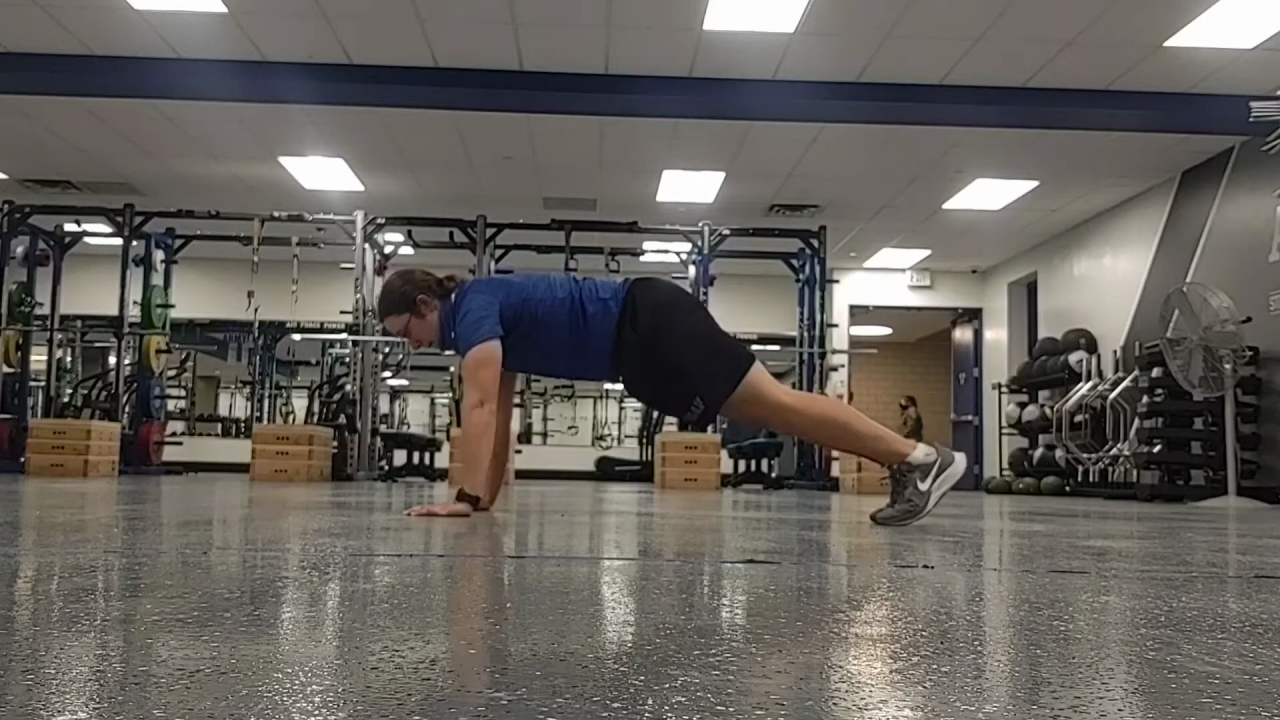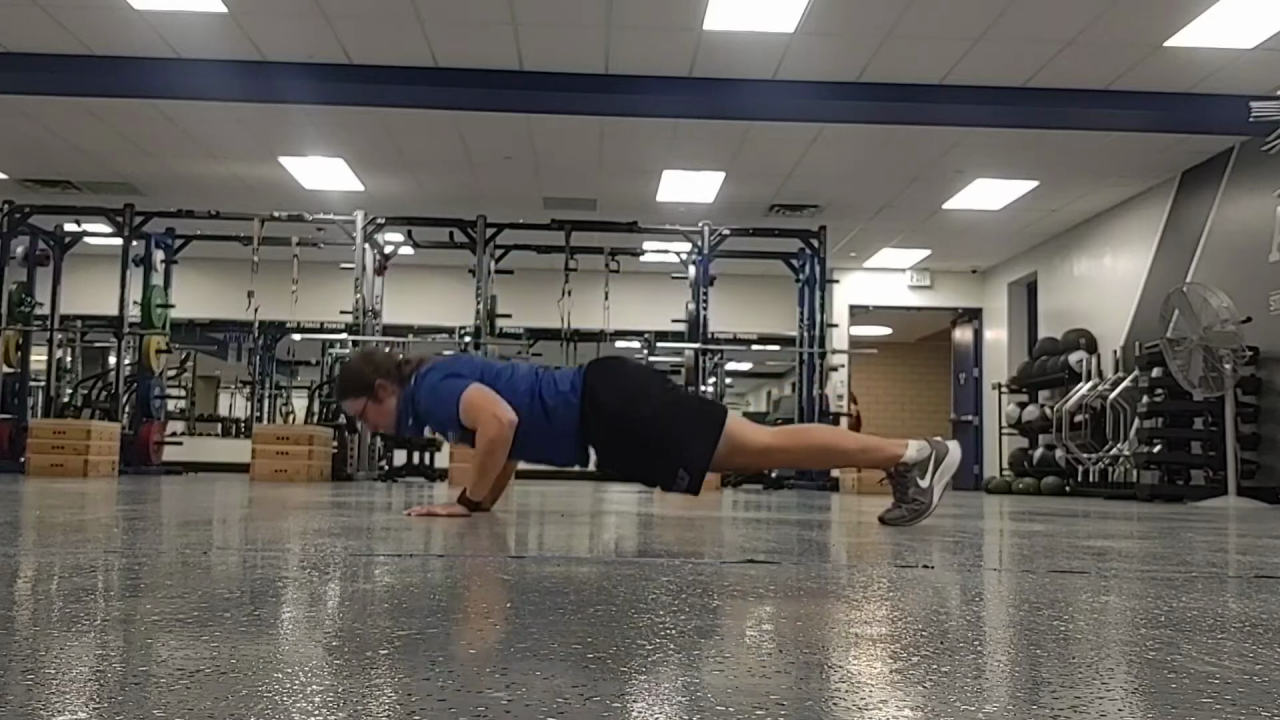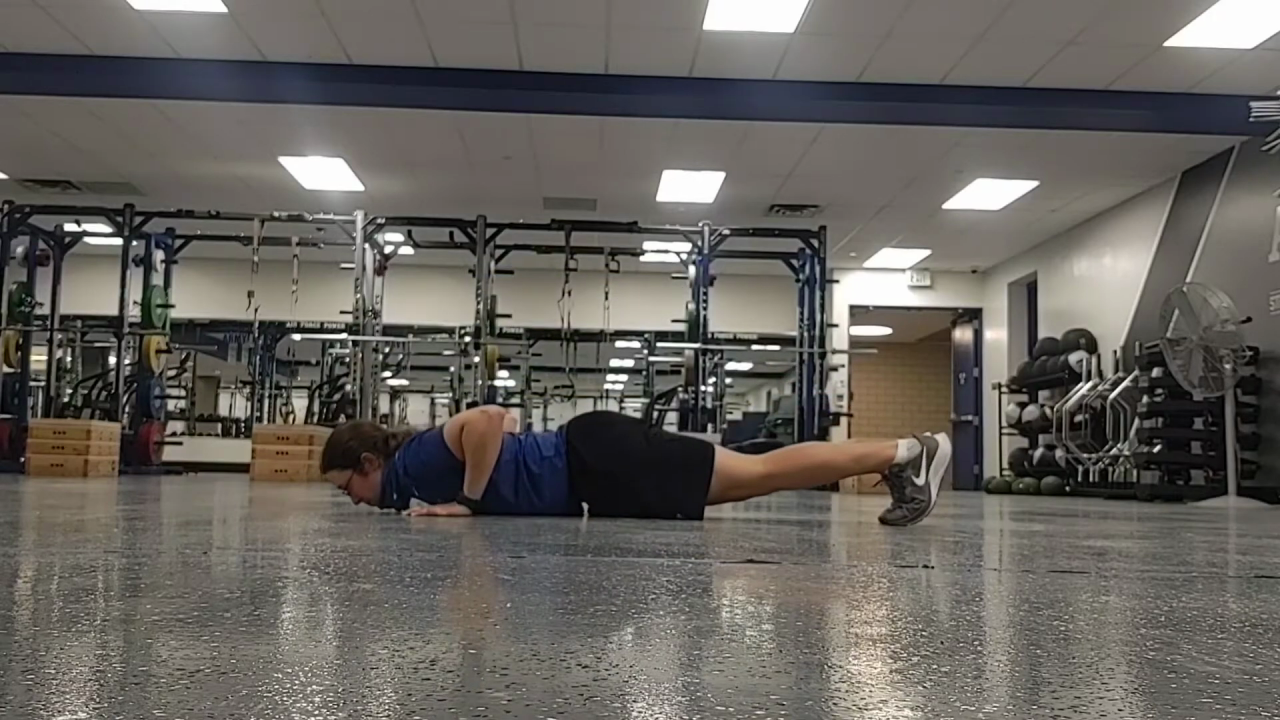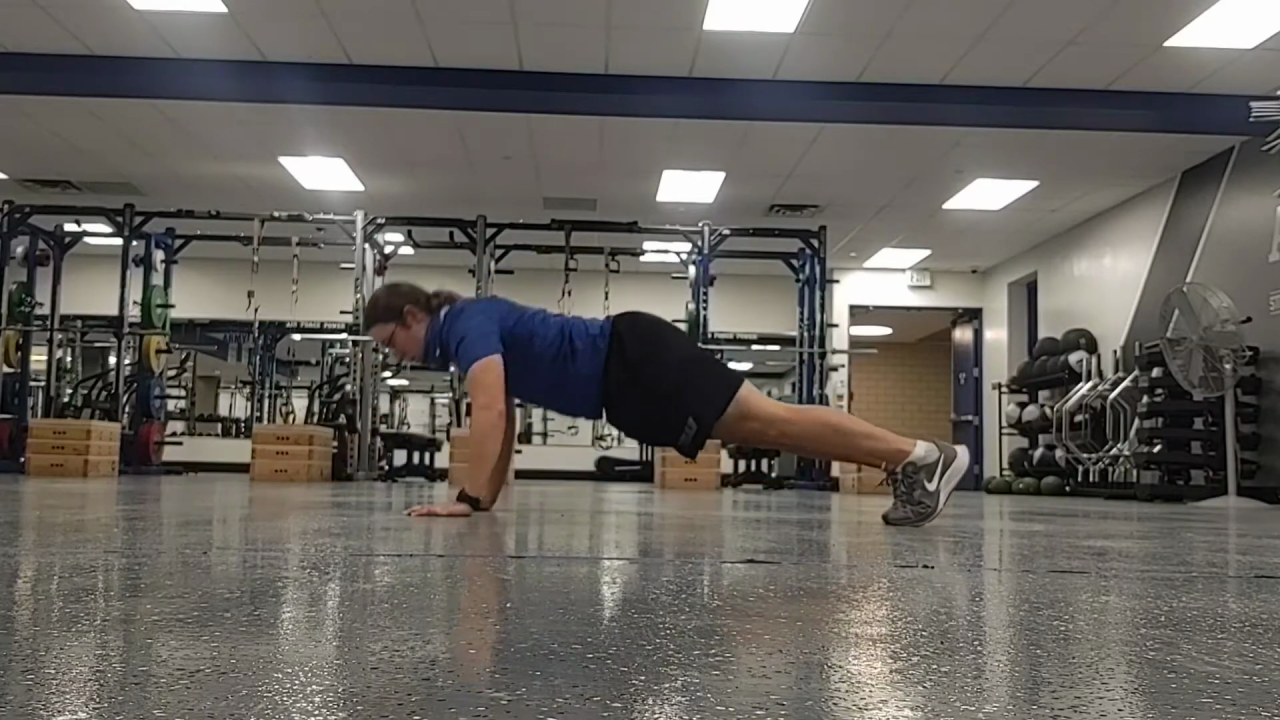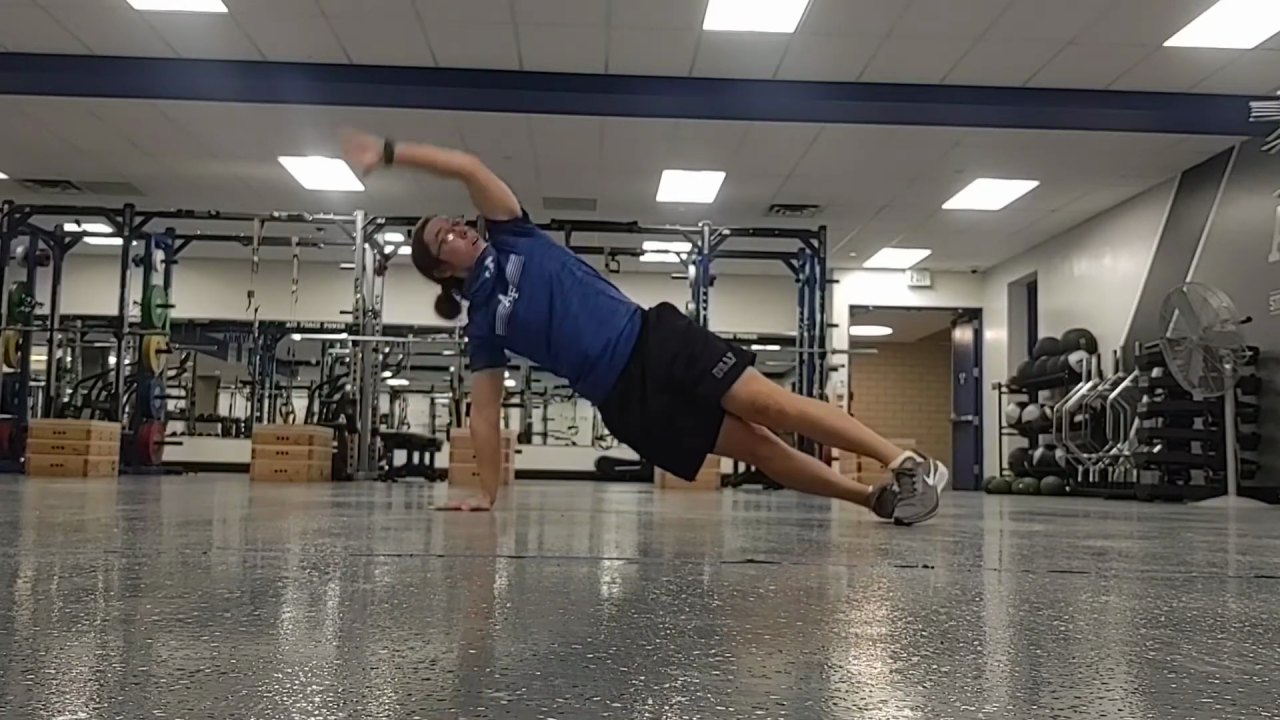
dt=0.7s
person 1, frame 1
left shoulder: (473, 307)
right shoulder: (486, 315)
left elbow: (477, 405)
right elbow: (499, 412)
left wrist: (465, 497)
right wrist: (487, 497)
left hip: (649, 323)
right hip: (641, 339)
left knee: (775, 404)
right knee: (768, 412)
left ankle: (921, 458)
right ankle: (913, 460)
person 1, frame 2
left shoulder: (431, 390)
right shoulder: (439, 382)
left elbow: (501, 421)
right elbow: (504, 439)
left wrist: (469, 501)
right wrist: (481, 498)
left hip: (610, 403)
right hip: (603, 408)
left knee: (760, 444)
right knee: (754, 449)
left ankle: (915, 454)
right ankle: (909, 456)
person 1, frame 3
left shoulder: (414, 463)
right shoulder: (419, 461)
left elbow: (487, 417)
left wrist: (468, 501)
right wrist: (472, 498)
left hip: (596, 462)
right hip: (588, 460)
left knee: (755, 474)
right knee: (752, 473)
left ankle: (908, 453)
right ankle: (902, 455)
person 1, frame 4
left shoulder: (466, 323)
right shoulder: (460, 340)
left elbow: (490, 414)
right elbow: (503, 425)
left wrist: (471, 495)
right wrist: (490, 494)
left hip: (635, 356)
right hip: (626, 393)
left knee: (766, 419)
right knee: (760, 433)
left ankle: (924, 455)
right ankle: (897, 466)
person 1, frame 5
left shoulder: (514, 240)
right shoulder: (484, 325)
left elbow: (468, 168)
right elbow: (485, 413)
left wrist: (389, 151)
right wrist: (487, 493)
left hip: (655, 339)
right hip: (626, 399)
left knee: (770, 405)
right knee: (759, 450)
left ankle: (903, 463)
right ankle: (878, 495)
